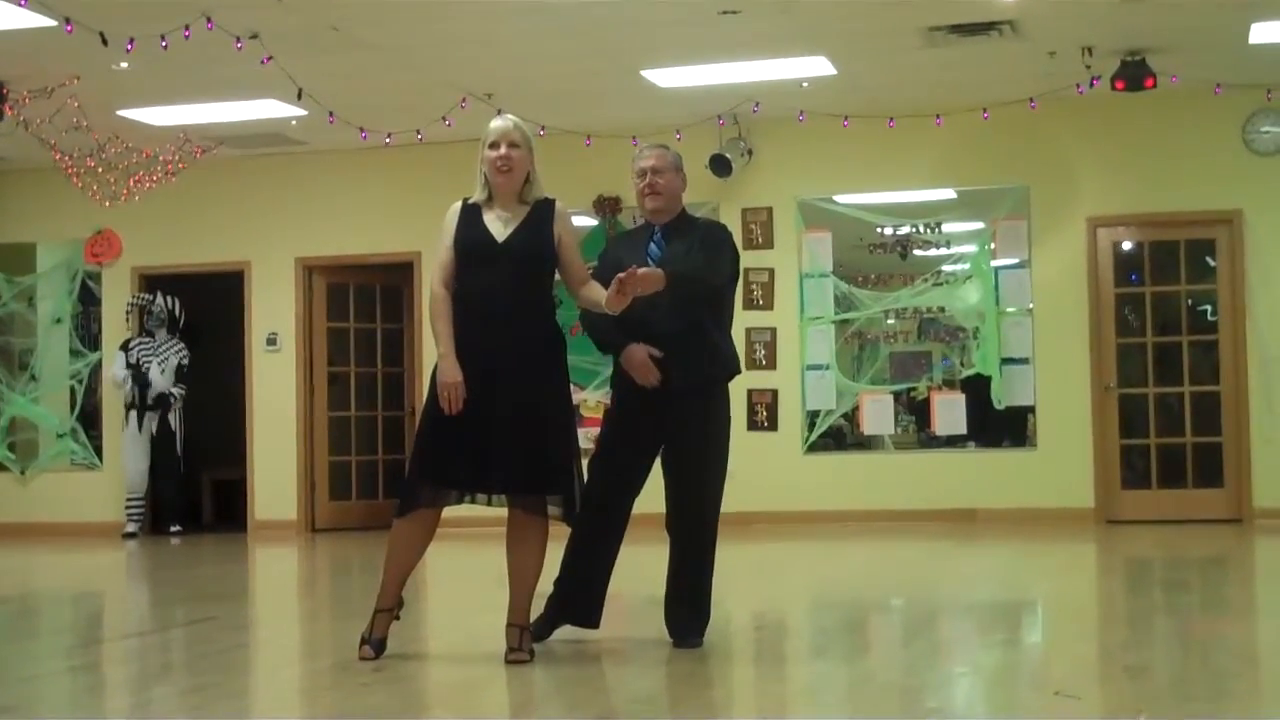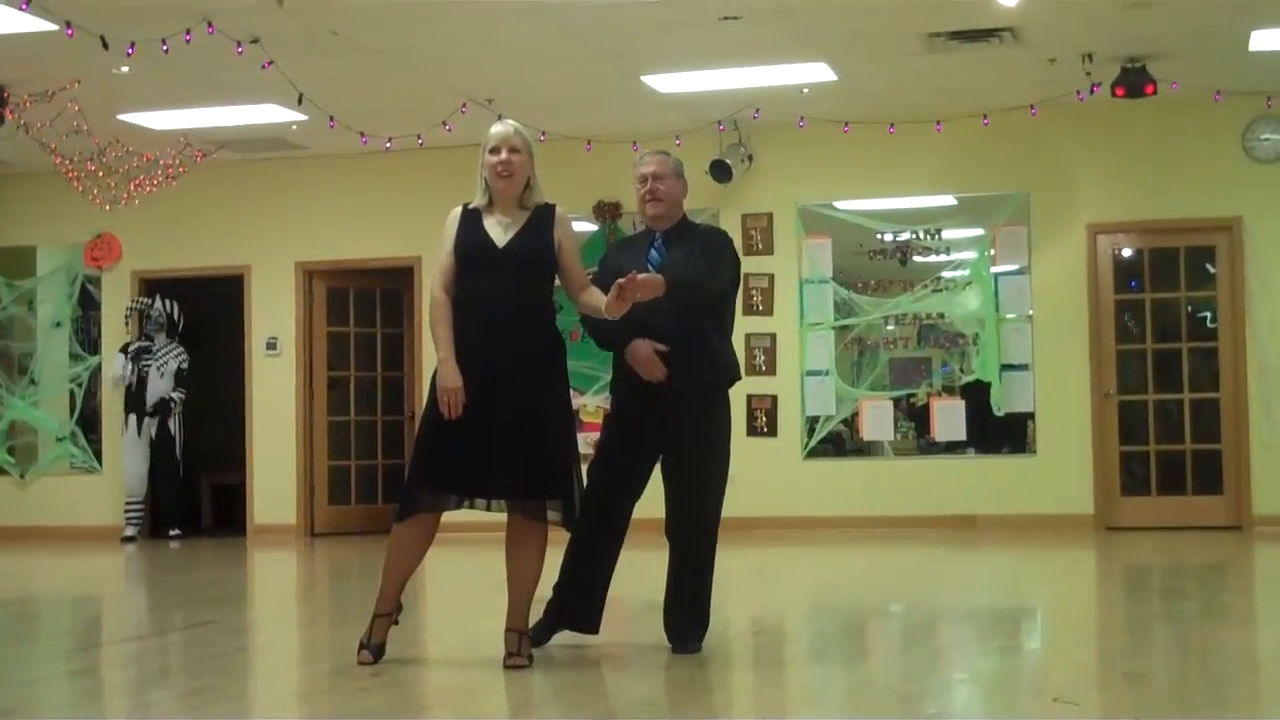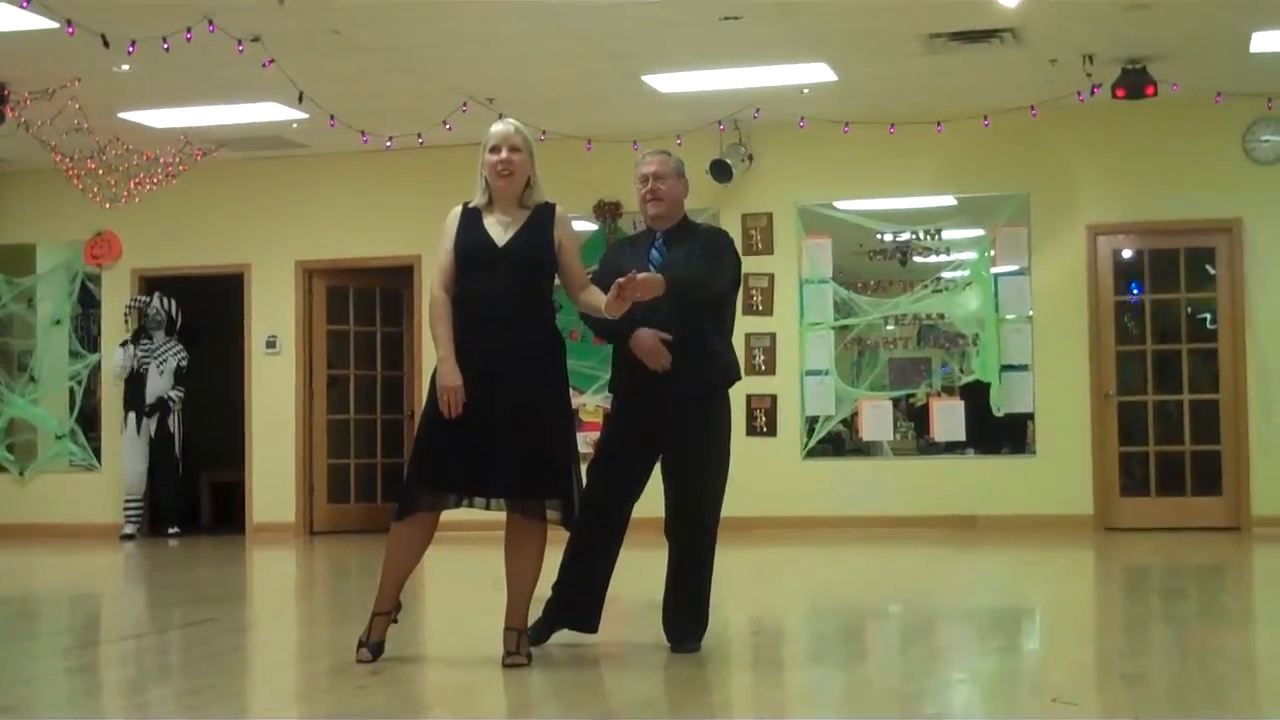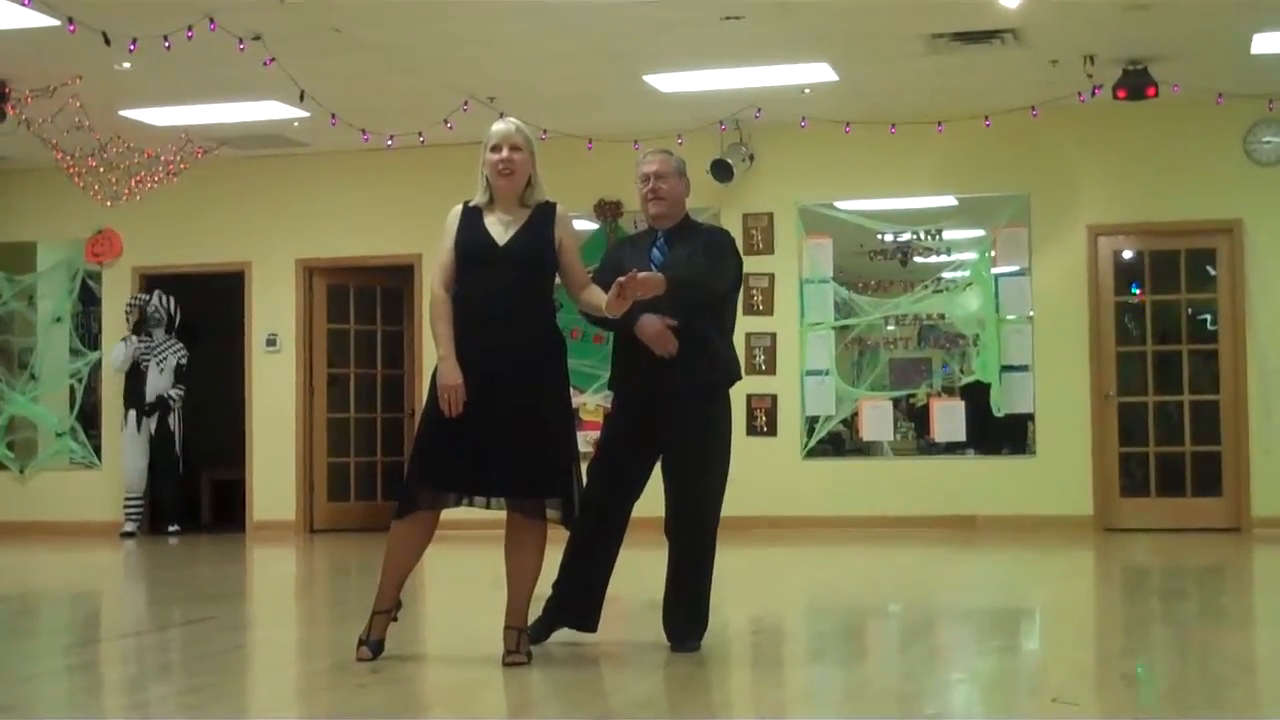
dt=0.1s
person 1, frame 1
left shoulder: (552, 215)
right shoulder: (460, 213)
left elbow: (579, 284)
right elbow: (440, 288)
left wrist: (610, 299)
right wrist: (447, 360)
left hip: (534, 367)
right hip: (468, 366)
left knee: (530, 494)
right knee: (427, 487)
left ankle: (518, 624)
right ankle: (384, 609)
person 1, frame 2
left shoulder: (552, 221)
right shoulder: (460, 219)
left elbow: (579, 290)
right elbow: (441, 293)
left wrist: (611, 304)
right wrist: (446, 365)
left hip: (534, 372)
right hip: (467, 370)
left knee: (530, 499)
right knee: (426, 492)
left ankle: (517, 628)
right ankle: (384, 612)
person 1, frame 3
left shoulder: (553, 220)
right shoulder: (460, 218)
left elbow: (579, 289)
right elbow: (440, 292)
left wrist: (611, 304)
right wrist: (447, 364)
left hip: (534, 371)
right hip: (467, 369)
left knee: (530, 499)
right knee: (426, 491)
left ankle: (516, 628)
right ankle: (382, 611)
person 1, frame 4
left shoulder: (553, 219)
right shoulder: (461, 217)
left elbow: (580, 288)
right elbow: (441, 291)
left wrist: (612, 302)
right wrist: (447, 362)
left hip: (535, 370)
right hip: (468, 368)
left knee: (530, 498)
right knee: (426, 490)
left ankle: (516, 626)
right ankle: (383, 609)
person 2, frame 1
left shoulder: (711, 237)
right shoulder: (619, 247)
left elbow: (709, 281)
right elbow: (593, 309)
left wrist: (661, 280)
right wrist: (623, 347)
left hip: (698, 391)
right hip: (635, 391)
left knee: (693, 511)
right knee: (602, 500)
left ankle: (688, 621)
right ankle: (567, 605)
person 2, frame 2
left shoulder: (712, 243)
right shoulder: (619, 253)
left elbow: (710, 287)
right elbow: (593, 313)
left wrist: (662, 285)
right wrist: (628, 344)
left hip: (698, 397)
right hip: (635, 395)
left knee: (693, 517)
right knee: (601, 505)
left ankle: (686, 627)
right ankle: (567, 610)
person 2, frame 3
left shoulder: (713, 243)
right shoulder: (621, 252)
left elbow: (709, 286)
left wrist: (662, 284)
right wrist: (631, 334)
left hip: (698, 396)
right hip: (635, 396)
left knee: (693, 517)
right knee: (601, 504)
left ankle: (686, 626)
right ankle: (566, 609)
person 2, frame 4
left shoulder: (715, 243)
right shoulder: (623, 250)
left elbow: (710, 285)
right elbow: (593, 304)
left wrist: (663, 284)
right wrist: (636, 320)
left hip: (699, 396)
right hip: (635, 395)
left knee: (692, 516)
right knee: (601, 503)
left ankle: (685, 625)
right ankle: (566, 608)
person 3, frame 1
left shoulder: (179, 348)
right shoulder: (131, 345)
left elbow: (183, 382)
right elbow: (115, 374)
left wrist: (168, 398)
right wrist: (130, 378)
left hip: (168, 413)
right hip: (137, 413)
left knee: (169, 467)
right knee: (136, 467)
left ankle: (172, 520)
right ankle: (133, 520)
person 3, frame 2
left shoulder: (178, 352)
right shoulder: (130, 348)
left elbow: (183, 387)
right elbow: (116, 377)
left wrist: (168, 403)
right wrist: (132, 362)
left hip: (167, 418)
right hip: (136, 417)
left knee: (169, 471)
right knee: (135, 471)
left ankle: (172, 524)
right ankle: (132, 524)
person 3, frame 3
left shoulder: (177, 350)
right shoulder: (130, 345)
left elbow: (182, 385)
right elbow: (118, 371)
left wrist: (166, 402)
right wrist: (133, 346)
left hip: (167, 416)
right hip: (136, 415)
left knee: (168, 469)
right knee: (134, 469)
left ankle: (170, 522)
right ankle: (131, 522)
person 3, frame 4
left shoulder: (177, 348)
right shoulder: (131, 342)
left elbow: (182, 383)
right elbow: (118, 364)
left wrist: (166, 401)
right wrist: (134, 336)
left hip: (167, 414)
right hip: (136, 412)
left knee: (168, 467)
right knee: (134, 467)
left ankle: (170, 520)
right ankle: (131, 519)
